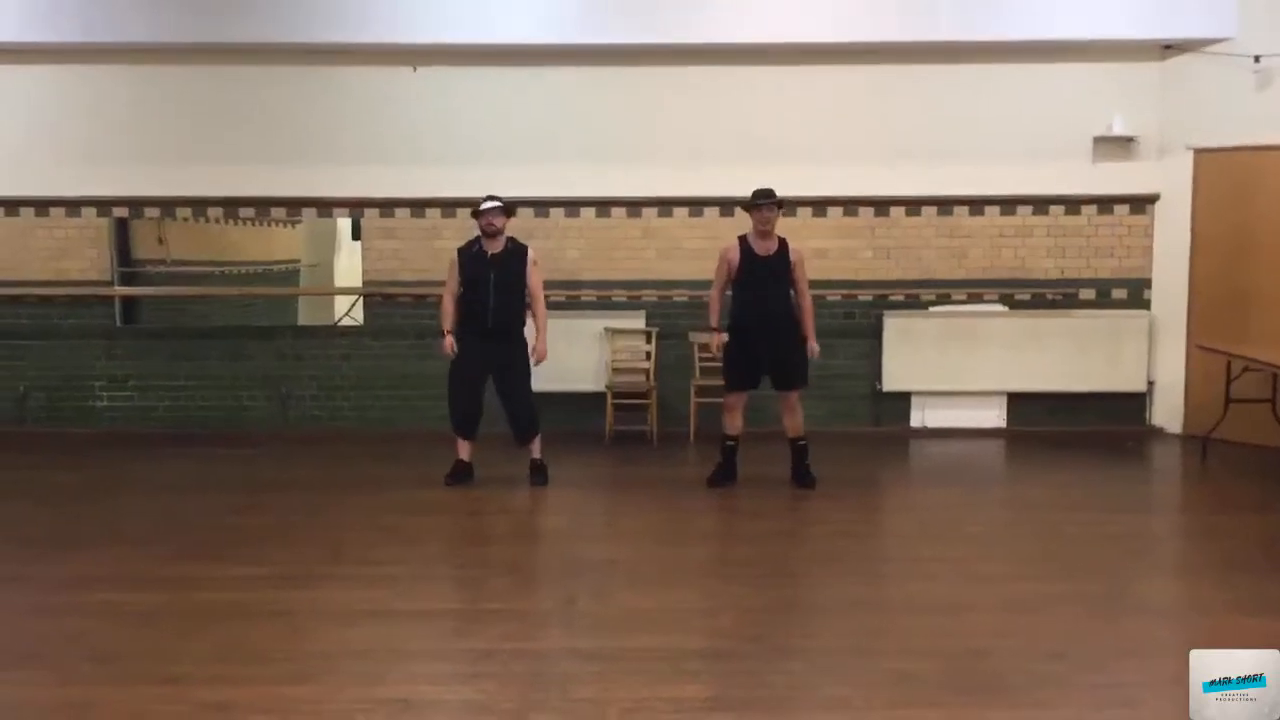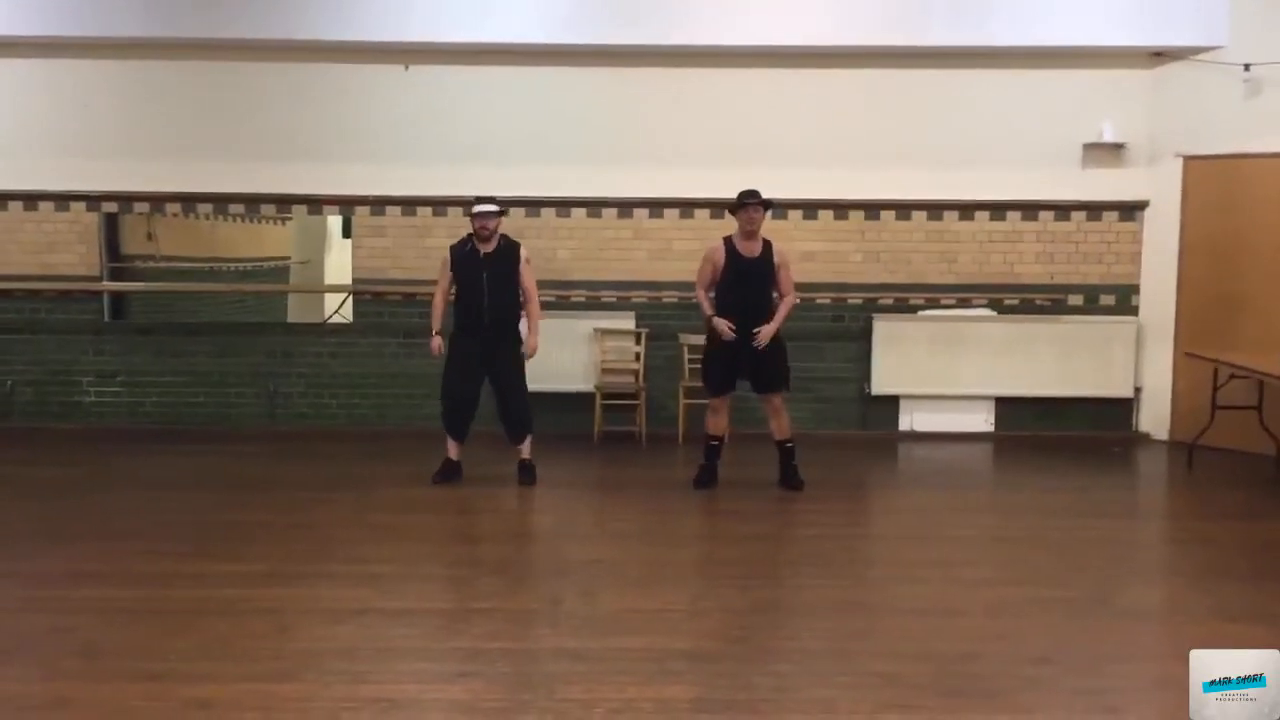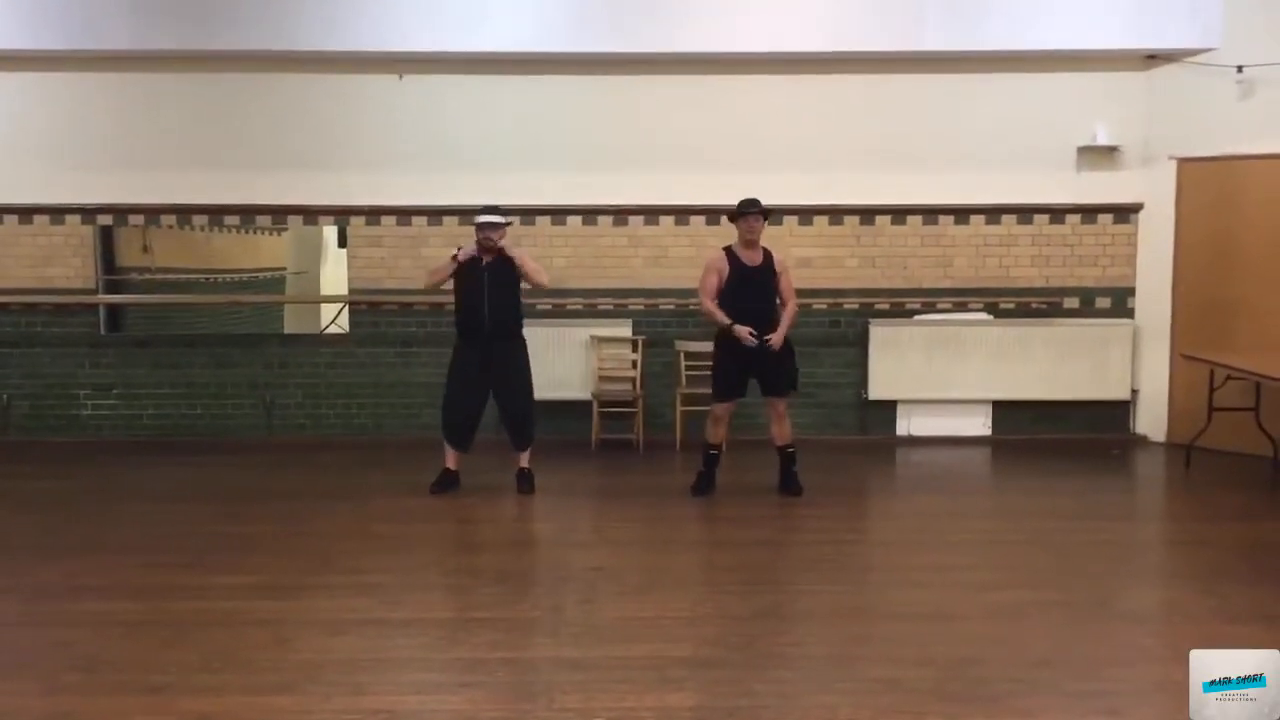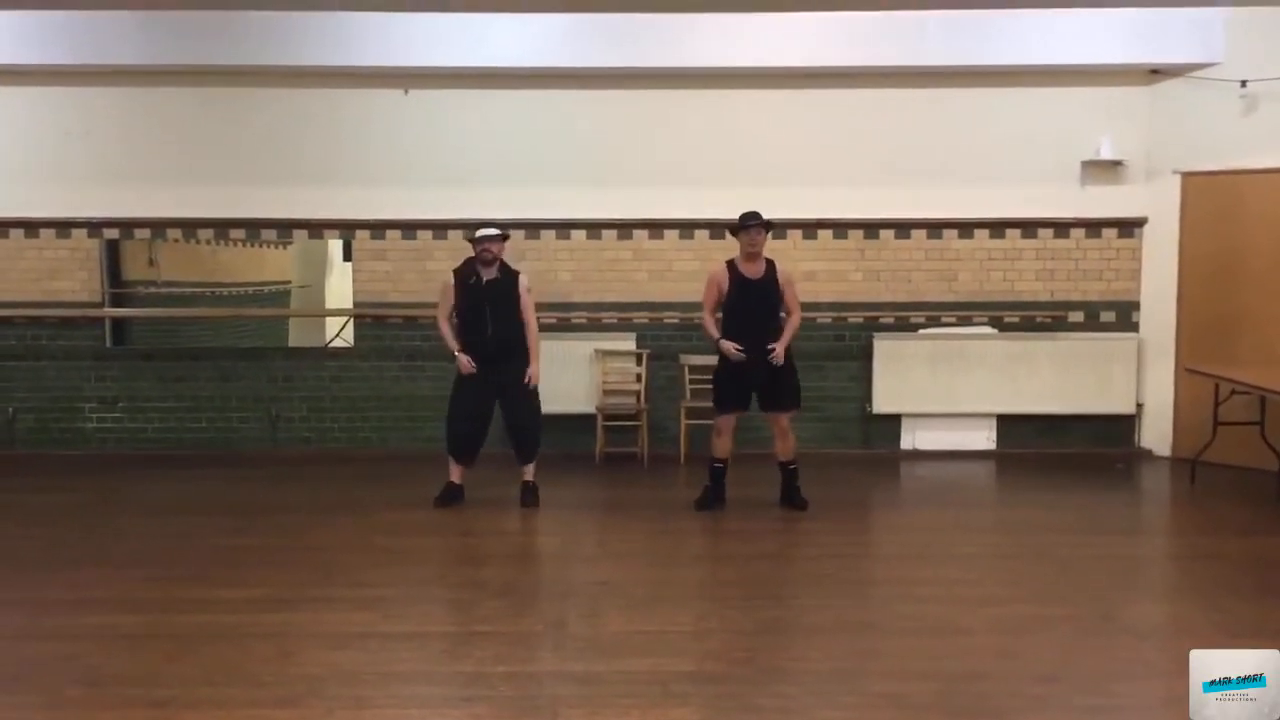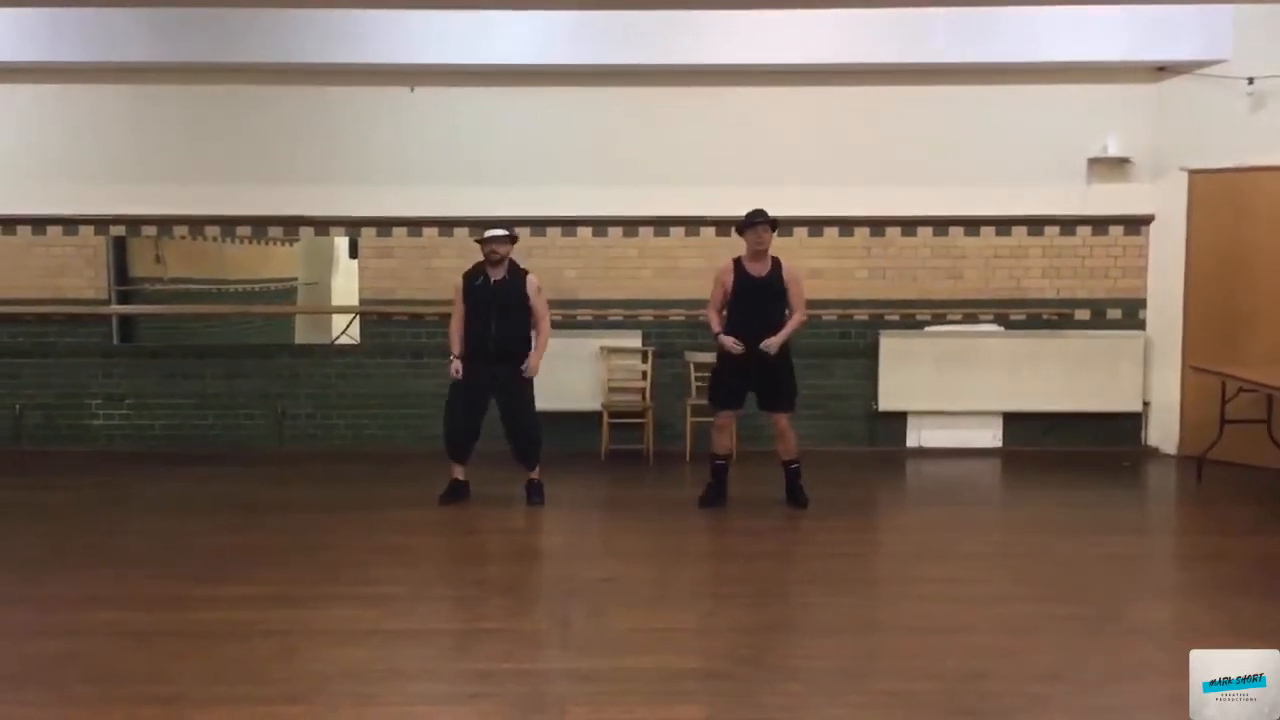
dt=1s
person 1, frame 1
left shoulder: (791, 252)
right shoulder: (733, 251)
left elbow: (803, 295)
right elbow: (717, 291)
left wrist: (810, 336)
right wrist: (715, 329)
left hip: (784, 335)
right hip: (743, 335)
left knee: (791, 399)
right knee: (733, 400)
left ankle: (801, 466)
right ankle: (727, 465)
person 1, frame 2
left shoulder: (775, 253)
right shoulder: (718, 251)
left elbow: (788, 295)
right elbow: (701, 289)
left wrist: (773, 325)
right wrist: (713, 318)
left hip: (763, 336)
right hip: (725, 336)
left knee: (775, 402)
right knee: (717, 401)
left ankle: (788, 468)
right ankle: (709, 467)
person 1, frame 3
left shoulder: (775, 262)
right shoulder: (720, 260)
left elbow: (790, 302)
right elbow: (706, 301)
left wrist: (781, 332)
right wrist: (732, 326)
left hip: (772, 343)
right hip: (732, 344)
left knee: (779, 407)
right knee: (720, 410)
left ankle: (788, 474)
right ankle: (708, 474)
person 1, frame 4
left shoulder: (779, 273)
right shoulder: (722, 274)
left elbow: (794, 313)
right elbow: (707, 313)
left wrist: (783, 343)
right wrist: (720, 341)
left hip: (773, 358)
right hip: (734, 358)
left knee: (782, 423)
right knee: (723, 424)
left ankle: (790, 489)
right ankle: (715, 489)
person 1, frame 5
left shoulder: (785, 271)
right shoulder: (728, 271)
left elbow: (799, 312)
right elbow: (713, 309)
left wrist: (780, 337)
right wrist: (719, 335)
left hip: (773, 355)
right hip: (735, 354)
left knee: (781, 422)
right knee: (723, 420)
left ankle: (794, 486)
right ankle: (717, 486)
person 2, frame 1
left shoulder: (524, 255)
right shoulder: (462, 255)
left elbow: (537, 298)
right elbow: (450, 297)
left wrist: (541, 338)
right wrist: (448, 332)
left hip: (510, 342)
right hip: (470, 342)
left knee: (521, 402)
right knee: (462, 402)
left ankle: (537, 462)
right ankle: (463, 464)
person 2, frame 2
left shoulder: (517, 252)
right shoulder: (455, 253)
left elbow: (530, 295)
right elbow: (441, 294)
left wrist: (532, 333)
right wrist: (436, 332)
left hip: (505, 339)
right hip: (465, 339)
left knee: (514, 399)
right knee: (456, 399)
left ankle: (525, 461)
right ankle: (452, 462)
person 2, frame 3
left shoulder: (512, 260)
right shoulder: (462, 259)
left elbow: (542, 281)
right elbow: (430, 282)
left wrist: (513, 252)
right wrist: (457, 259)
left hip: (509, 347)
right hip: (469, 347)
left knee: (519, 408)
right knee: (457, 408)
left ankle: (524, 470)
right ankle: (450, 471)
person 2, frame 4
left shoulder: (517, 280)
right shoulder: (457, 279)
left elbow: (529, 322)
right elbow: (443, 318)
left wrist: (534, 363)
right wrist: (458, 353)
left hip: (515, 365)
right hip: (474, 365)
left knee: (525, 423)
right knee: (462, 424)
left ankle: (528, 483)
right ankle: (454, 485)
person 2, frame 5
left shoulder: (527, 281)
right shoulder: (467, 281)
left elbow: (543, 321)
right elbow: (457, 321)
left wrist: (536, 356)
right wrist: (455, 356)
left hip: (514, 366)
right hip: (474, 364)
left knee: (523, 423)
right knee: (457, 422)
left ankle: (534, 481)
right ankle: (458, 482)
